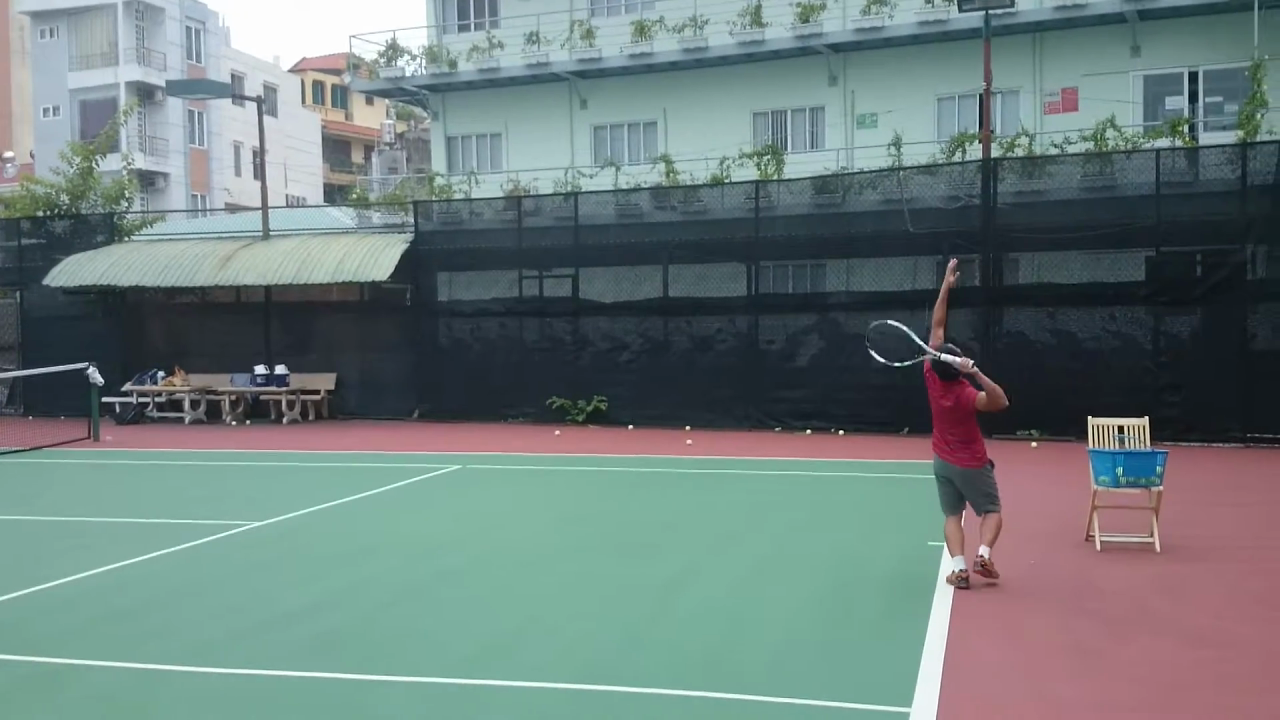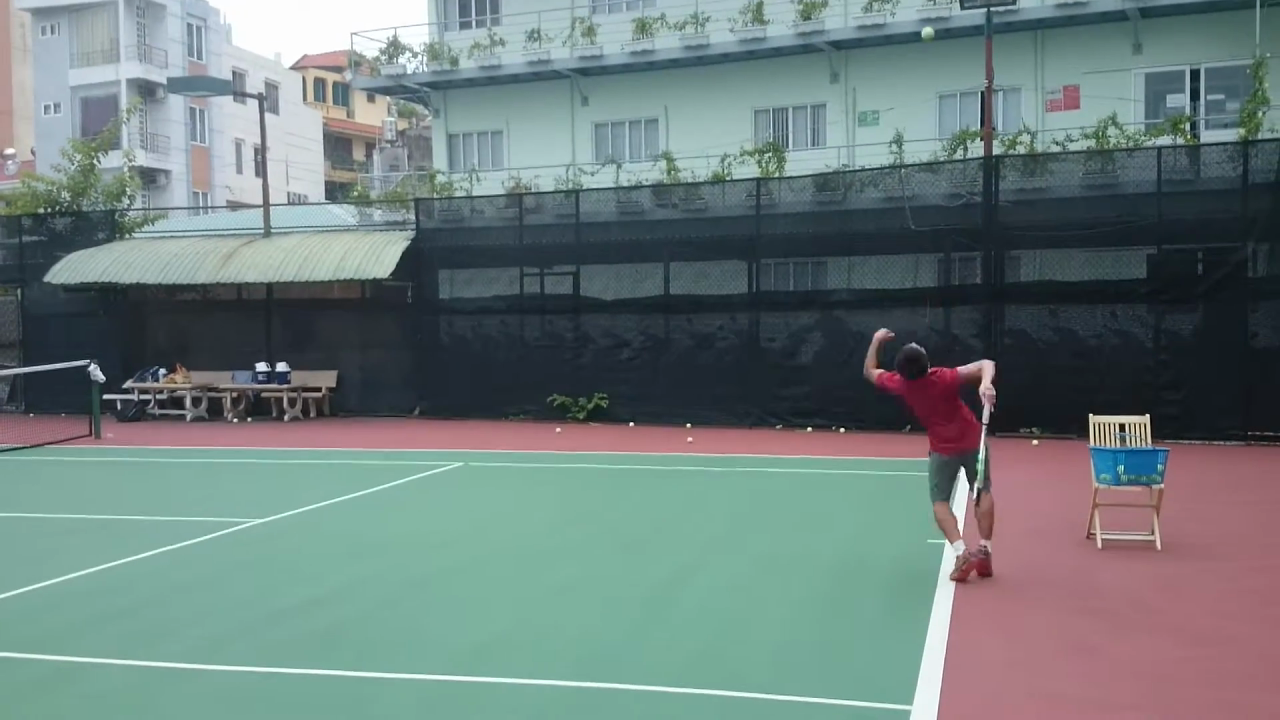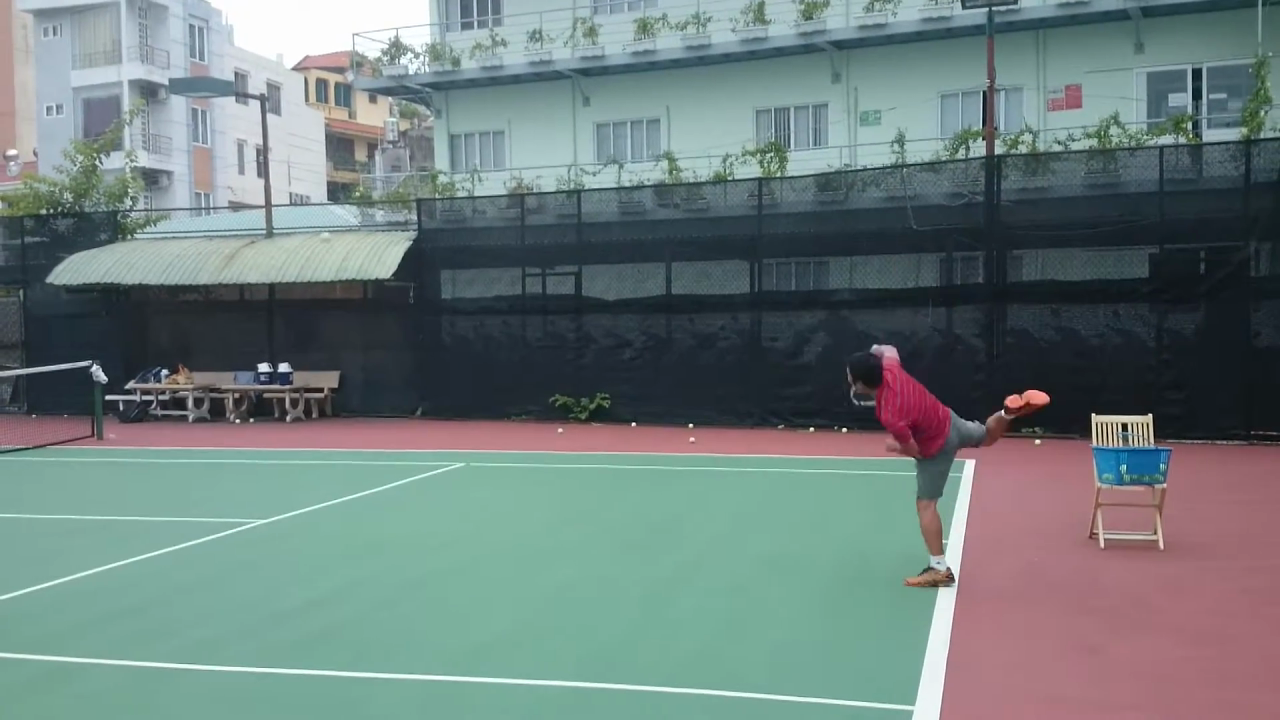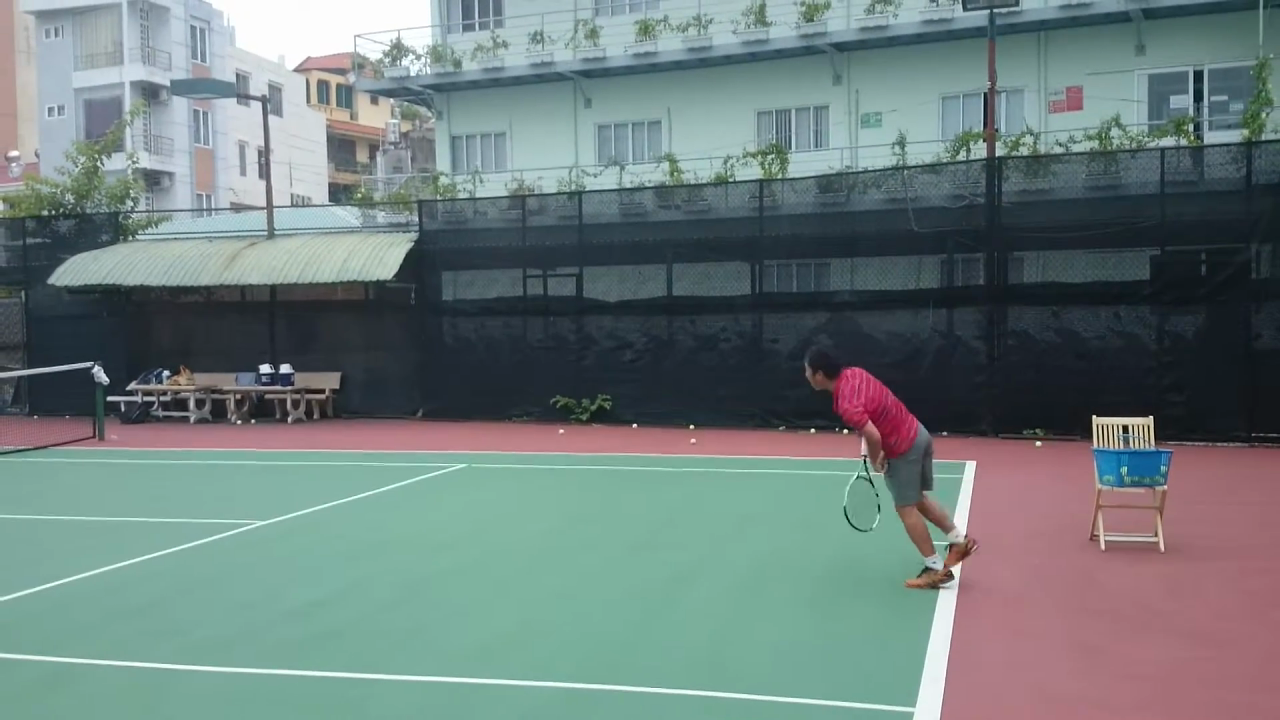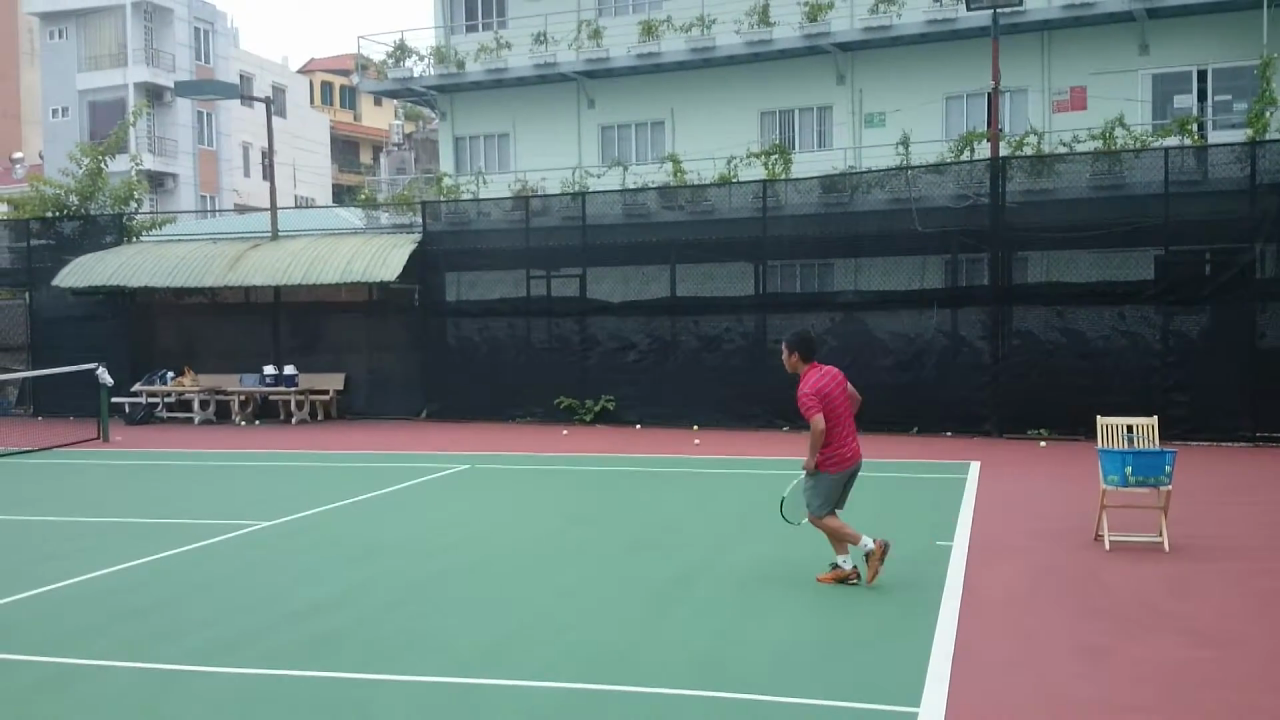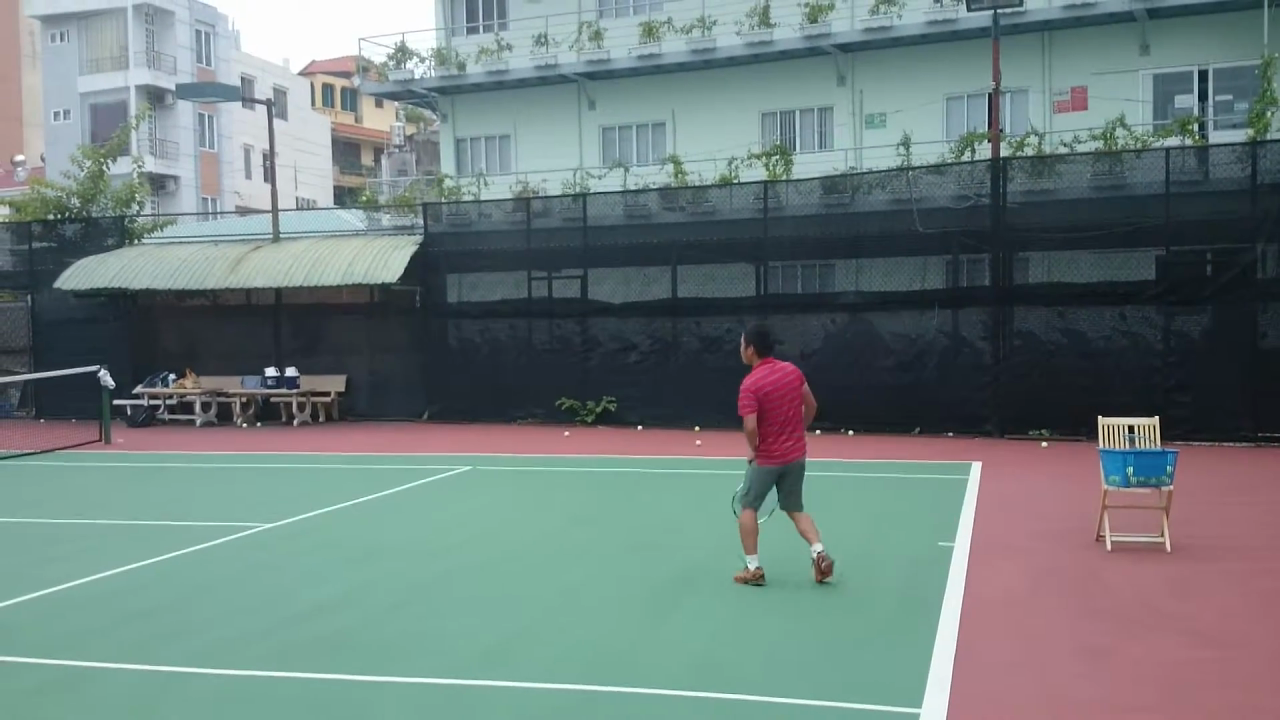
dt=0.3s
person 1, frame 1
left shoulder: (932, 375)
right shoulder: (966, 396)
left elbow: (937, 327)
right elbow: (1001, 403)
left wrist: (946, 286)
right wrist: (977, 374)
left hip: (943, 462)
right hip: (972, 465)
left knee: (952, 516)
right knee: (991, 512)
left ankle: (959, 568)
right ankle: (983, 555)
person 1, frame 2
left shoulder: (900, 383)
right shoulder: (943, 379)
left elbow: (869, 370)
right elbow: (985, 365)
left wrist: (876, 341)
right wrist: (986, 384)
left hip: (943, 451)
right hip: (971, 443)
left knee: (940, 504)
right knee: (984, 495)
left ankle: (961, 552)
right ankle: (984, 551)
person 1, frame 3
left shoulder: (889, 415)
right shoulder: (889, 369)
left elbow: (914, 450)
right elbow: (892, 351)
left wrist: (895, 446)
right wrist: (877, 350)
left hip: (935, 446)
right hip: (949, 421)
left knee: (925, 504)
right knee: (986, 436)
left ankle: (939, 568)
right ankle: (1008, 412)
person 1, frame 4
left shoulder: (846, 405)
right shoulder: (855, 373)
left elbow: (874, 437)
left wrist: (875, 459)
left hip: (901, 448)
right hip: (918, 434)
left knee: (906, 508)
right knee: (918, 499)
left ankle: (937, 568)
right ankle: (959, 540)
person 1, frame 5
left shoulder: (806, 391)
right shoulder: (833, 372)
left elbow: (819, 428)
right elbow: (856, 399)
left wrist: (812, 459)
left hip: (831, 462)
right hip: (851, 455)
left knee: (817, 516)
right knee: (826, 511)
left ankle: (871, 547)
right ankle: (845, 567)
person 1, frame 6
left shoulder: (749, 385)
right shoulder: (793, 371)
left elbow: (750, 428)
right elbow: (811, 406)
left wrist: (753, 450)
left hip: (767, 460)
right hip: (796, 456)
left knee: (747, 508)
right knee: (795, 510)
left ankle: (753, 568)
right ankle: (819, 553)
